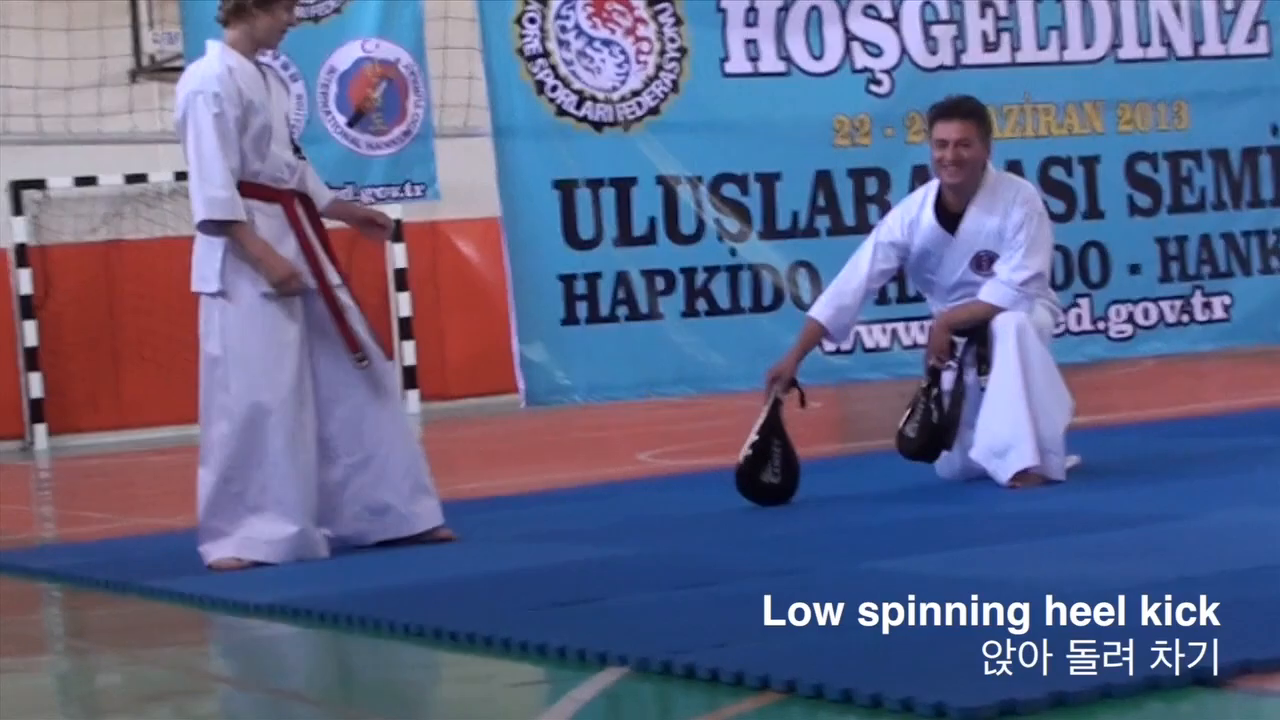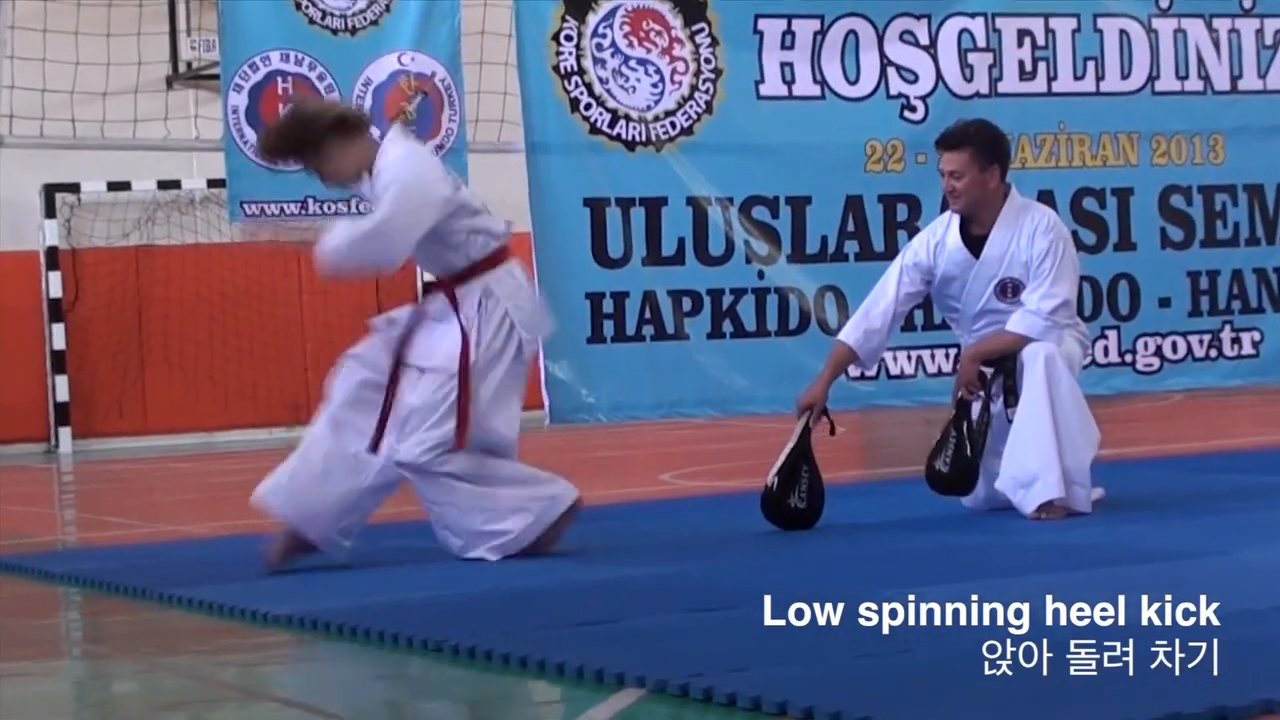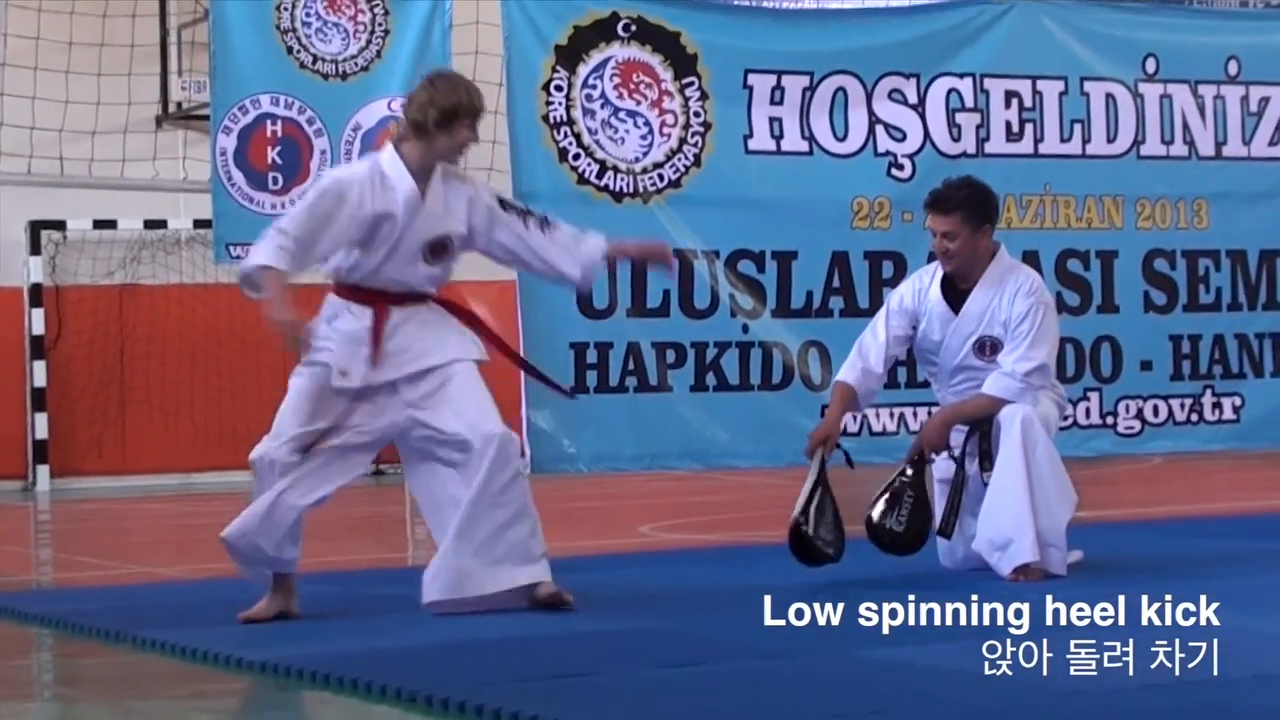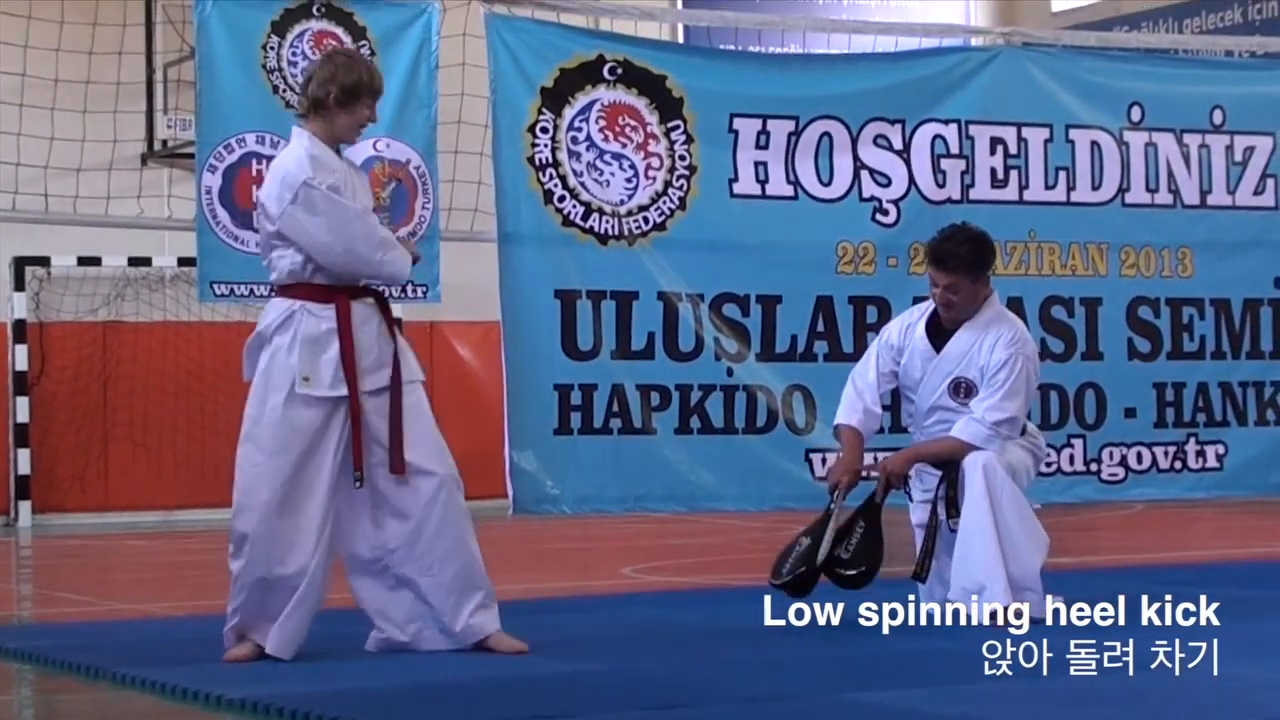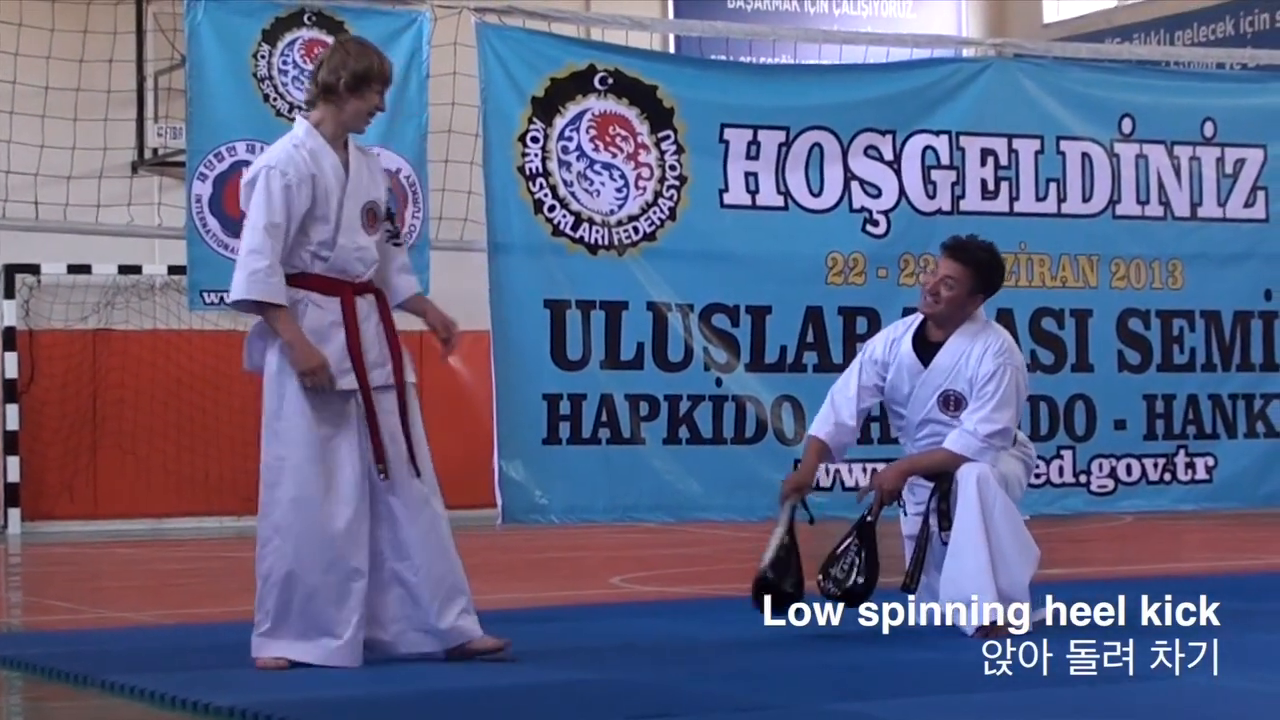
dt=1s
person 1, frame 1
left shoulder: (266, 80)
right shoulder: (210, 81)
right elbow: (212, 183)
left wrist: (350, 213)
right wrist: (262, 254)
left hip: (295, 243)
right hip: (247, 252)
left knee: (356, 378)
right knee: (253, 392)
left ankle: (388, 512)
right ankle: (244, 534)
person 1, frame 2
left shoulder: (403, 174)
right shoulder: (390, 165)
left wrist: (329, 247)
left hip: (485, 306)
right hip: (453, 305)
left knee: (430, 445)
right knee: (360, 390)
left ankle: (543, 507)
right ankle: (310, 518)
person 1, frame 3
left shoulder: (466, 197)
right shoulder: (353, 182)
left elbow: (537, 240)
right elbow: (281, 240)
left wrist: (625, 252)
right wrist: (278, 303)
left hip: (421, 336)
right hip: (348, 335)
left knee: (487, 443)
right knee: (283, 456)
left ankle: (520, 575)
right ankle: (279, 586)
person 1, frame 4
left shoulder: (345, 172)
right shoulder: (296, 175)
right elbow: (364, 251)
right wrist: (404, 254)
left hip: (365, 338)
right hip: (305, 346)
left knee: (424, 483)
right knee: (273, 499)
left ankle: (470, 621)
right ankle: (255, 629)
person 1, frame 5
left shoulder: (370, 166)
right shoulder: (287, 162)
right elbow: (257, 263)
left wrist: (428, 311)
right wrist: (296, 343)
left hip: (371, 337)
right hip: (311, 334)
left knee: (406, 485)
right knee: (302, 495)
left ankle: (445, 626)
right ankle: (289, 637)
person 2, frame 1
left shoulder: (1018, 199)
right shoulder: (912, 214)
left elbow: (1018, 289)
right elbow: (851, 286)
left wrist: (946, 322)
right wrist: (794, 357)
left hip: (1018, 318)
right hip: (955, 337)
left knee: (1012, 326)
right knee: (955, 466)
left ankle: (1031, 457)
person 2, frame 2
left shoulder: (1040, 227)
right shoulder: (935, 240)
left elbow: (1045, 318)
right elbow: (877, 311)
left wrist: (973, 353)
right wrist: (823, 382)
left hip: (1047, 345)
right hip: (982, 367)
left knee: (1041, 359)
right knee: (982, 495)
left ankle: (1055, 489)
person 2, frame 3
left shoulder: (1025, 288)
right shoulder: (919, 288)
left elbow: (1021, 381)
right elbow: (868, 356)
left wrist: (945, 417)
right wrist: (834, 417)
left hip: (1024, 406)
right hip: (958, 428)
left knee: (1018, 421)
right knee: (960, 557)
left ankle: (1031, 552)
person 2, frame 4
left shoulder: (1009, 339)
right shoulder: (907, 326)
left elbow: (990, 430)
right elbow: (863, 389)
left wrist: (910, 454)
right wrist: (851, 453)
left hip: (1002, 453)
right hip: (933, 473)
left knee: (979, 468)
right knee: (942, 601)
left ankle: (1010, 597)
person 2, frame 5
left shoulder: (996, 350)
right shoulder: (893, 340)
left elbow: (981, 441)
right elbow: (842, 405)
left wrist: (902, 468)
right wrist: (809, 466)
left hip: (992, 463)
right hip: (923, 484)
left knee: (974, 479)
left ankle: (998, 607)
